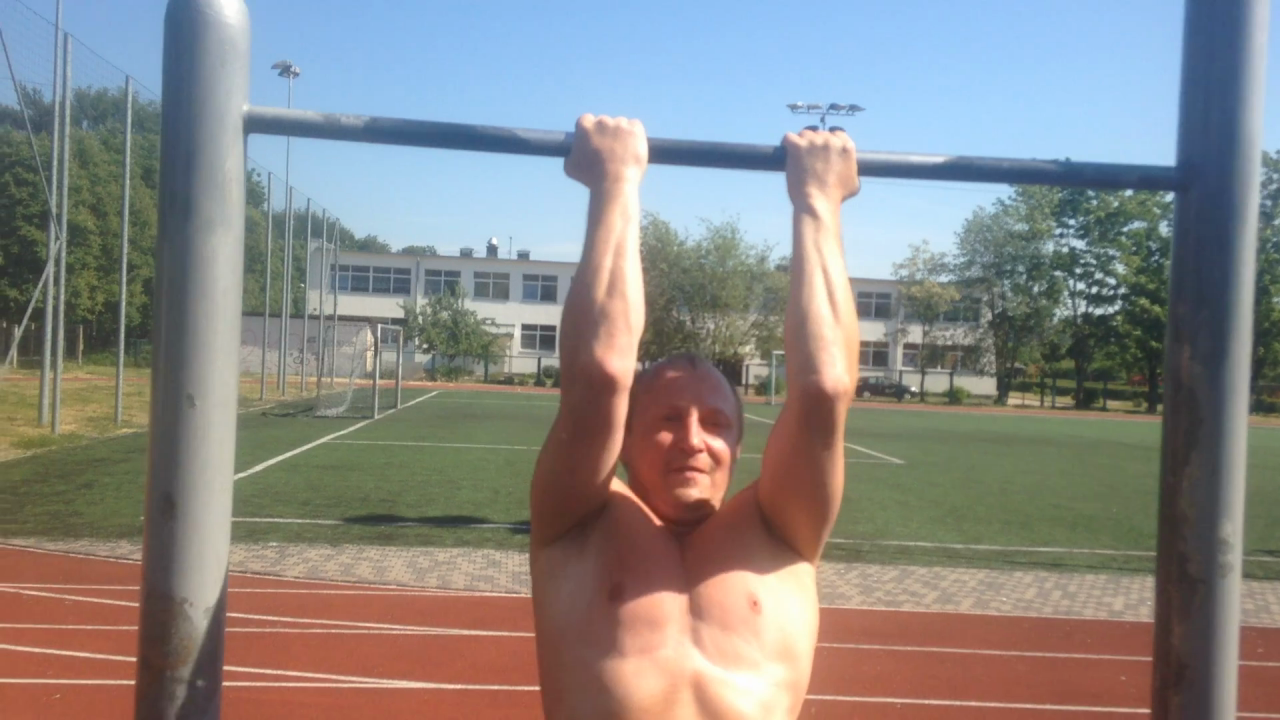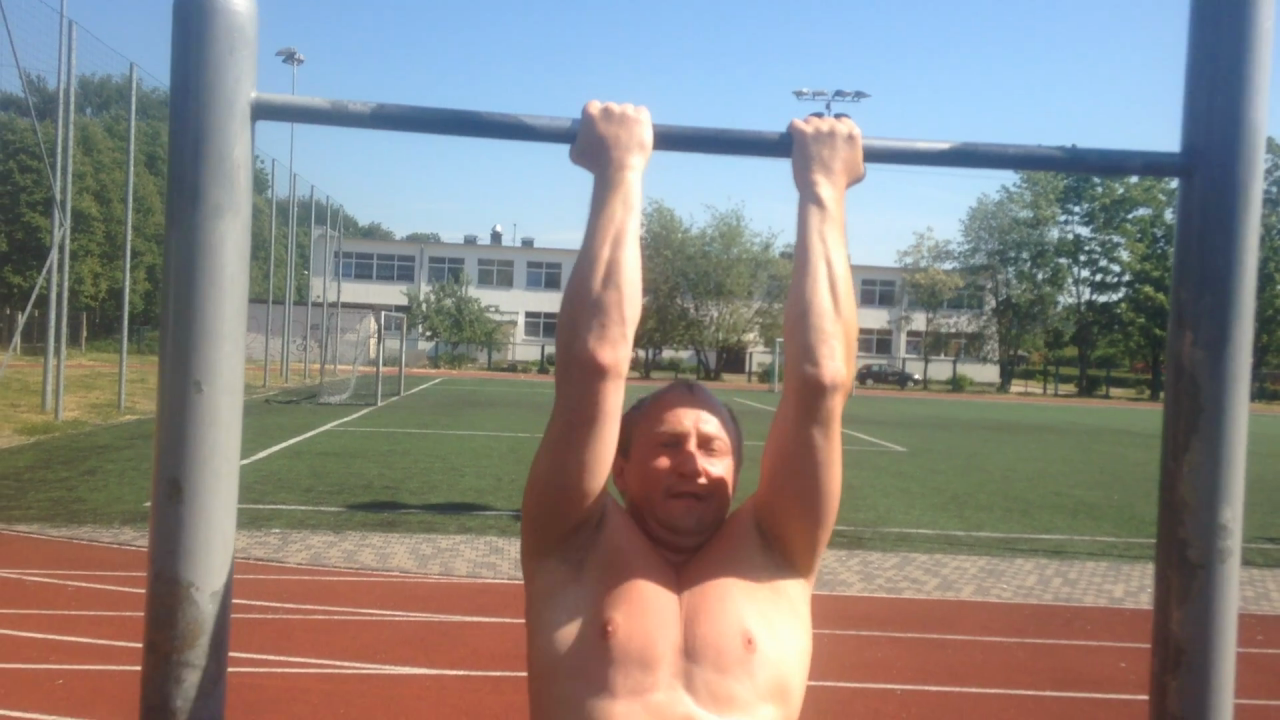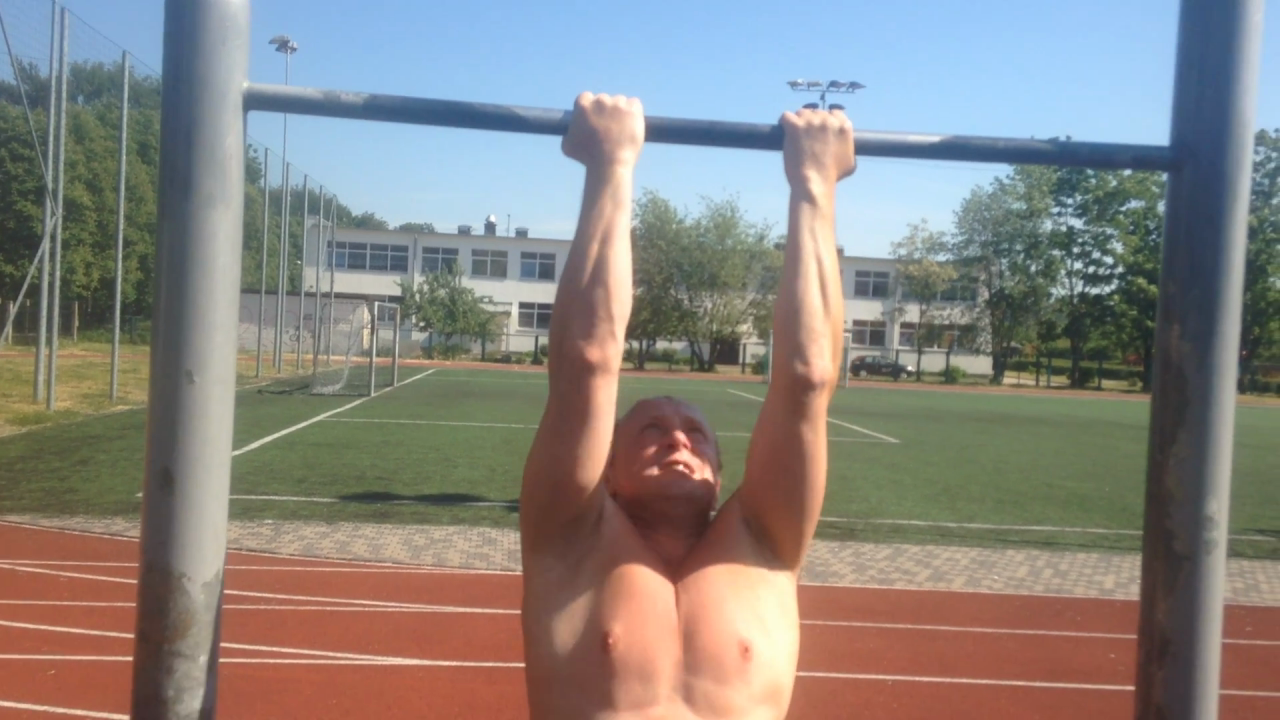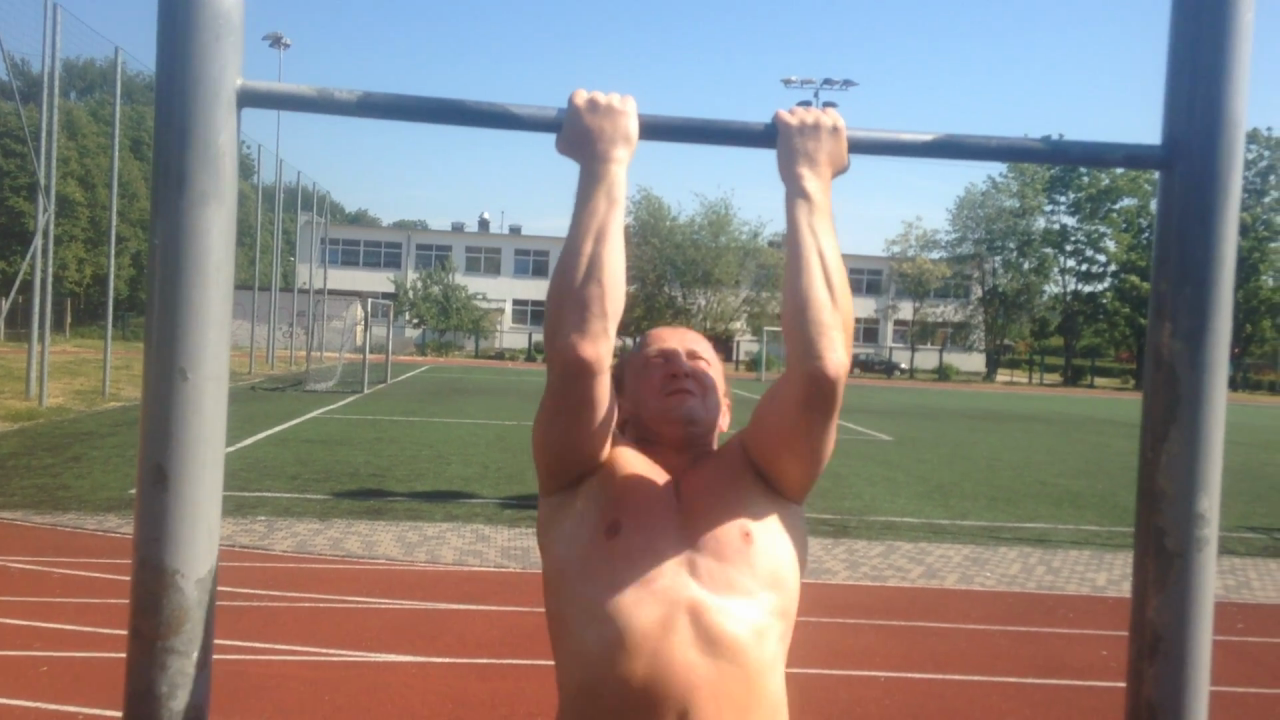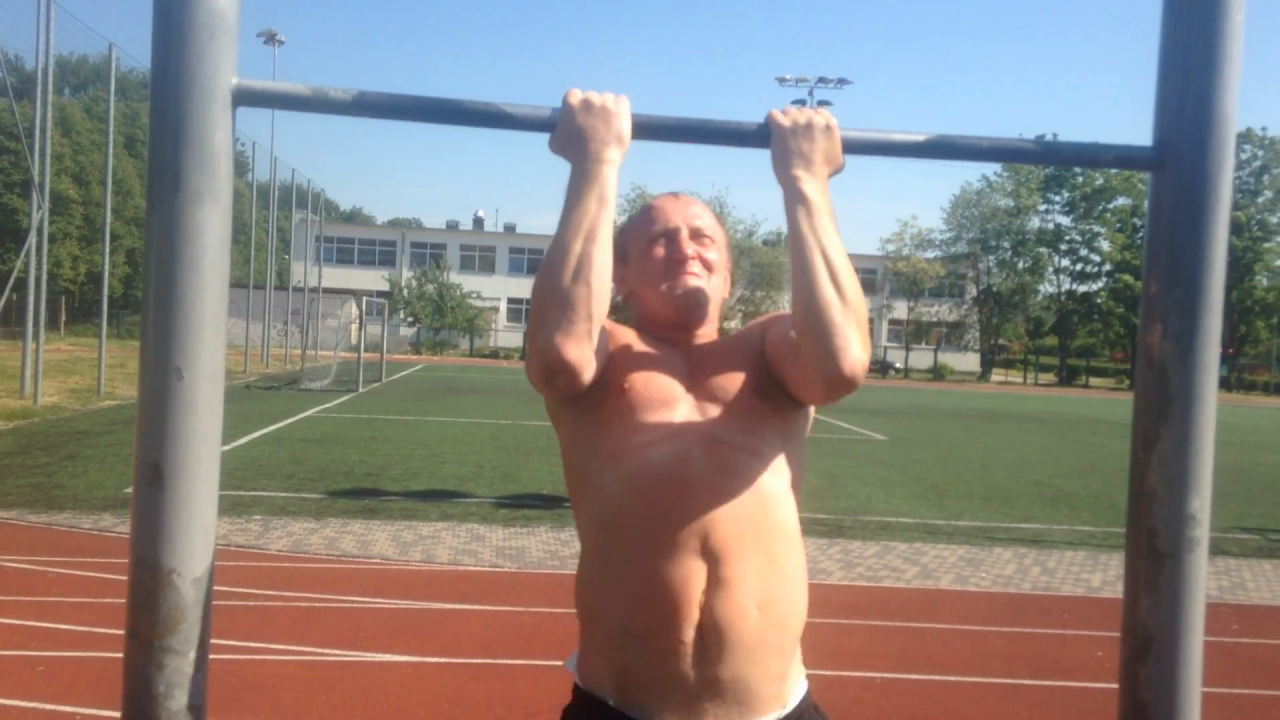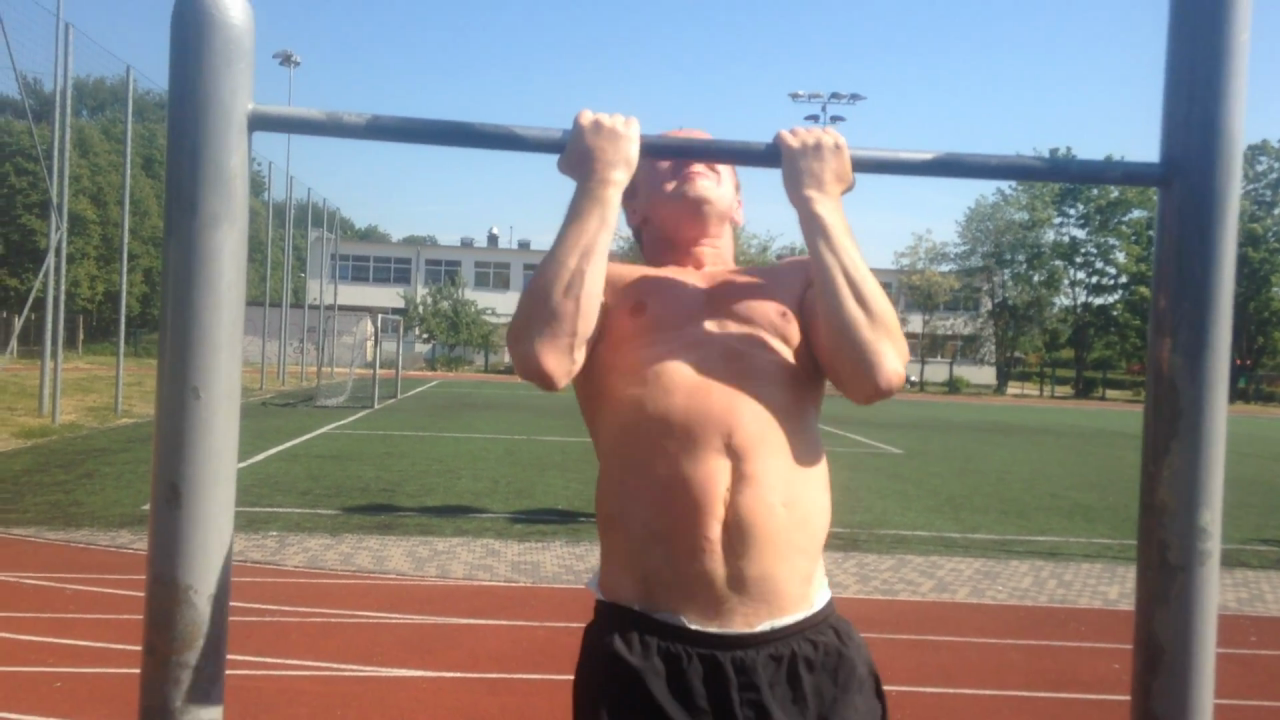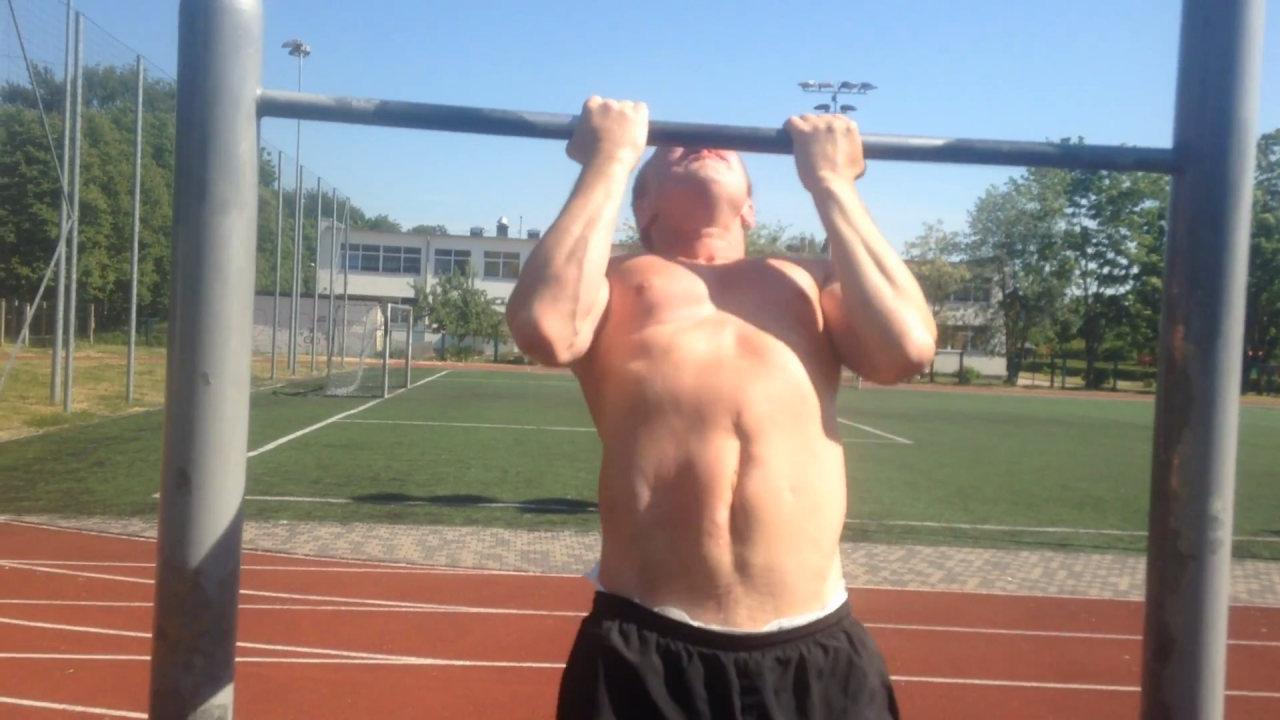
dt=0.3s
person 1, frame 1
left shoulder: (774, 544)
right shoulder: (582, 533)
left elbow: (824, 386)
right elbow: (601, 373)
left wrist: (818, 200)
right wrist: (617, 183)
person 1, frame 2
left shoulder: (771, 562)
right shoulder: (576, 556)
left elbow: (821, 379)
right elbow: (595, 366)
left wrist: (823, 187)
right wrist: (621, 171)
person 1, frame 3
left shoulder: (757, 555)
right shoulder: (576, 548)
left elbow: (807, 373)
right elbow: (586, 363)
left wrist: (812, 183)
right wrist: (612, 165)
person 1, frame 4
left shoulder: (759, 486)
right shoulder: (587, 484)
left elbow: (823, 365)
right elbow: (581, 352)
left wrist: (808, 181)
right wrist: (605, 165)
person 1, frame 5
left shoulder: (769, 345)
right shoulder: (600, 354)
left elbow: (843, 360)
right elbow: (560, 348)
left wrist: (805, 179)
right wrist: (598, 160)
person 1, frame 6
left shoulder: (798, 284)
right shoulder: (607, 289)
left elbow: (879, 370)
right elbow: (544, 356)
left wrist: (818, 198)
right wrist: (602, 178)
right hip: (644, 661)
person 1, frame 7
left shoulder: (812, 280)
right shoulder: (613, 281)
left elbow: (907, 347)
right elbow: (545, 328)
left wrist: (831, 182)
right wrist: (609, 161)
